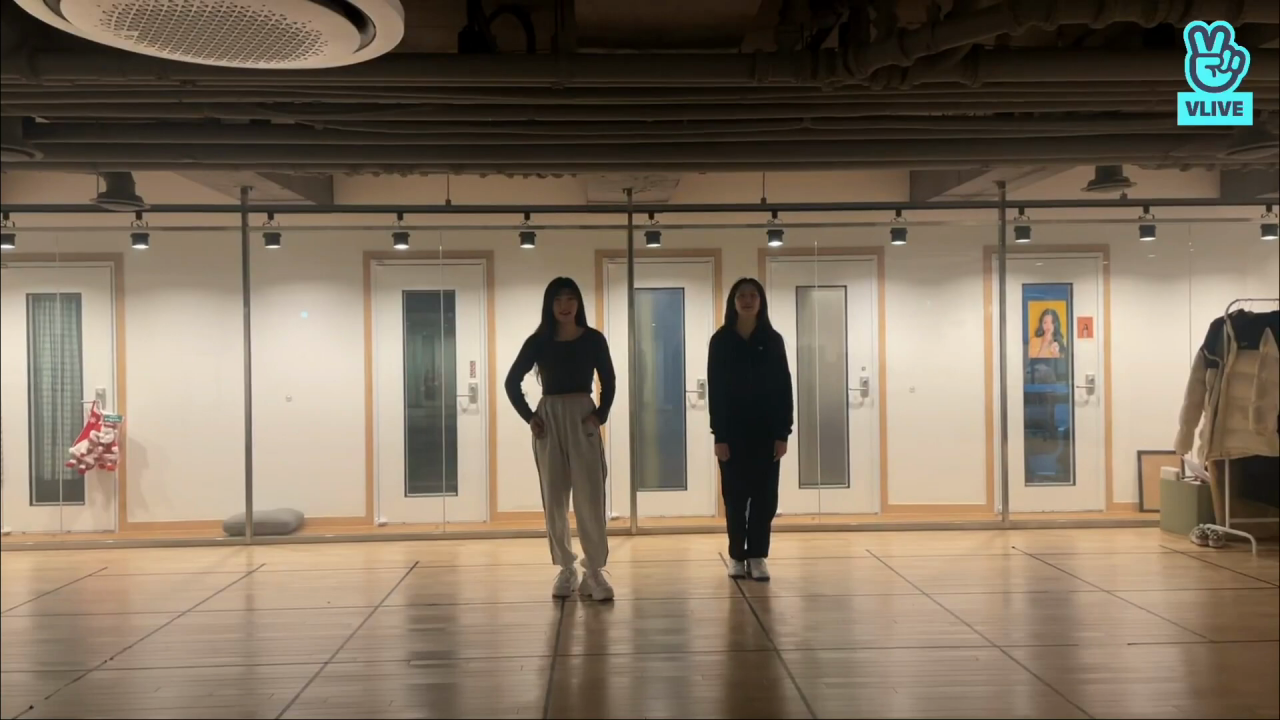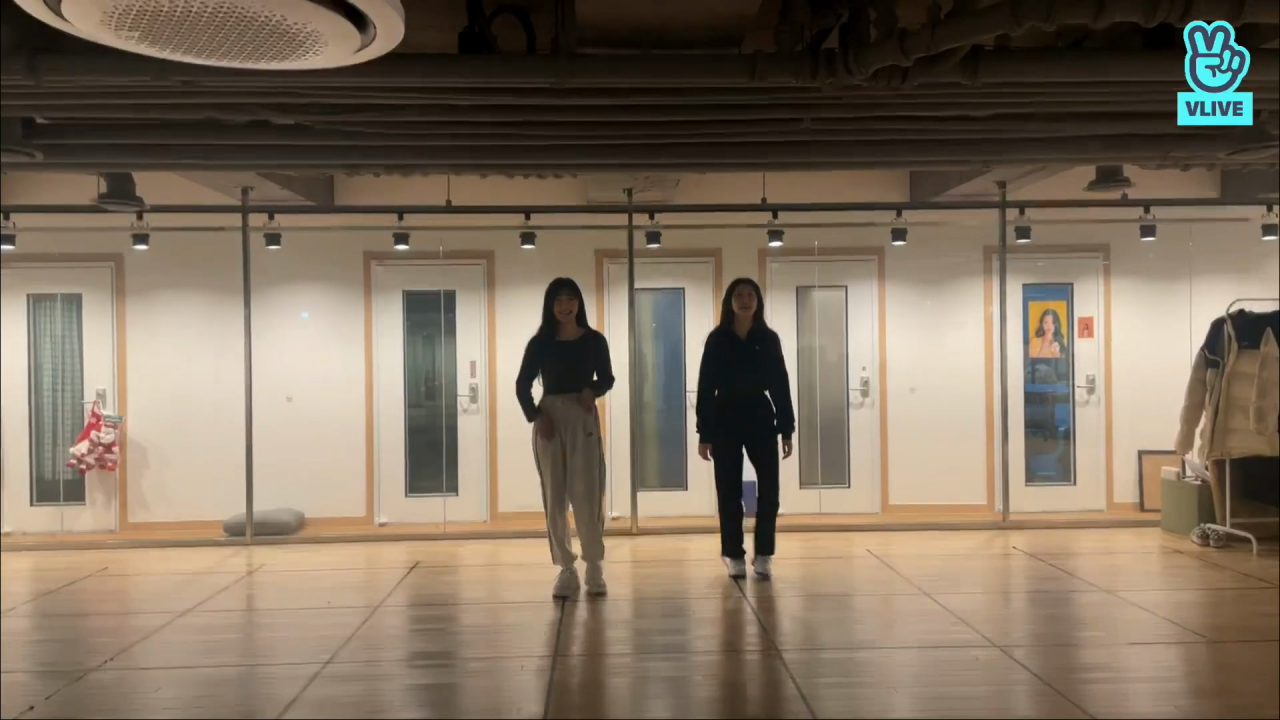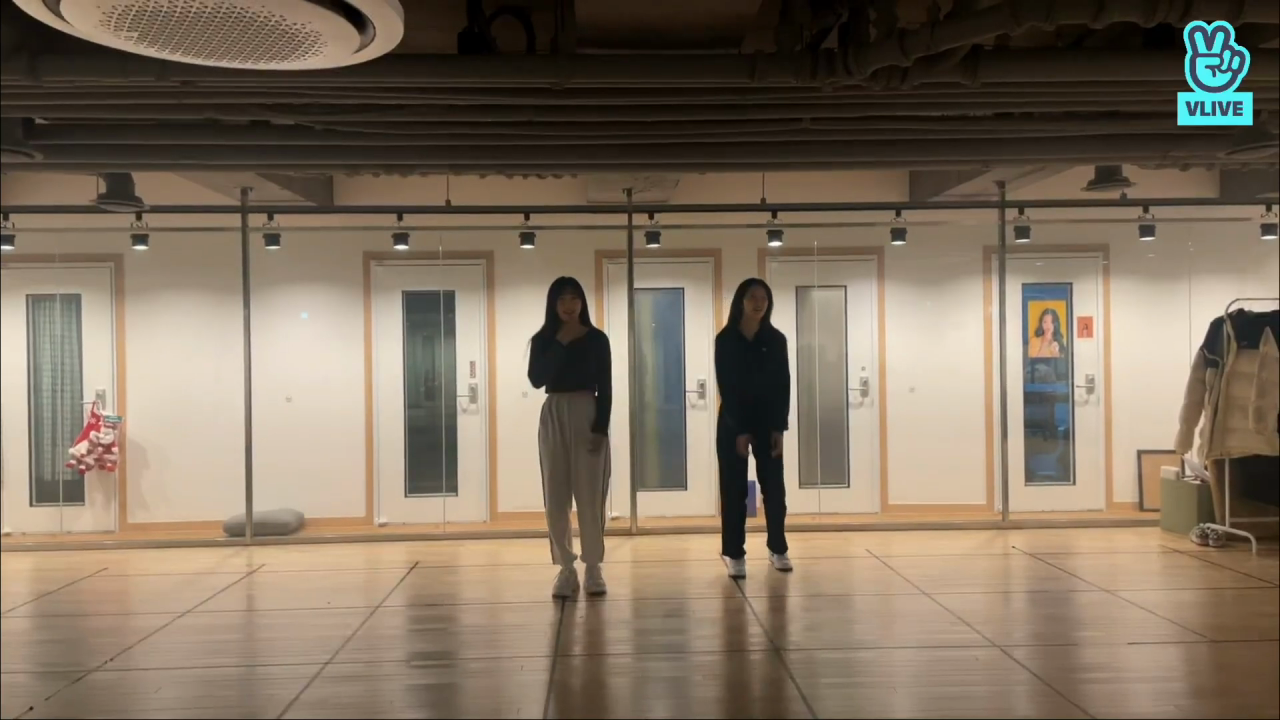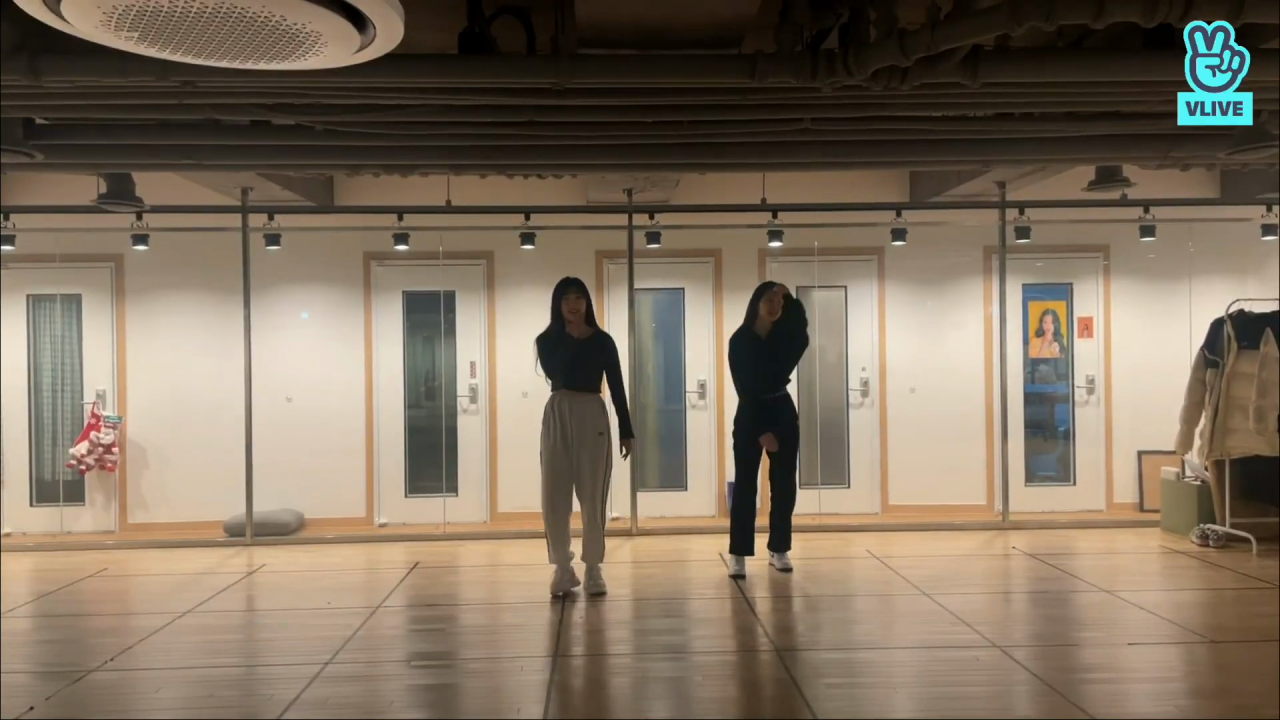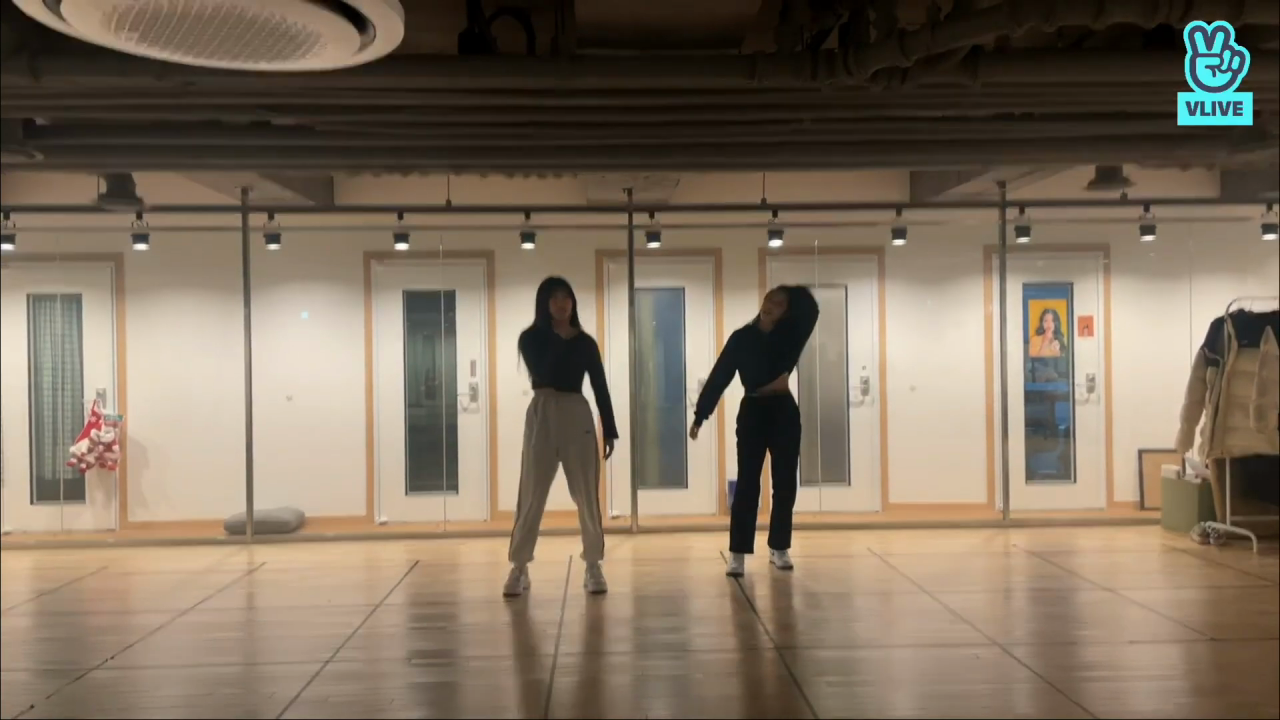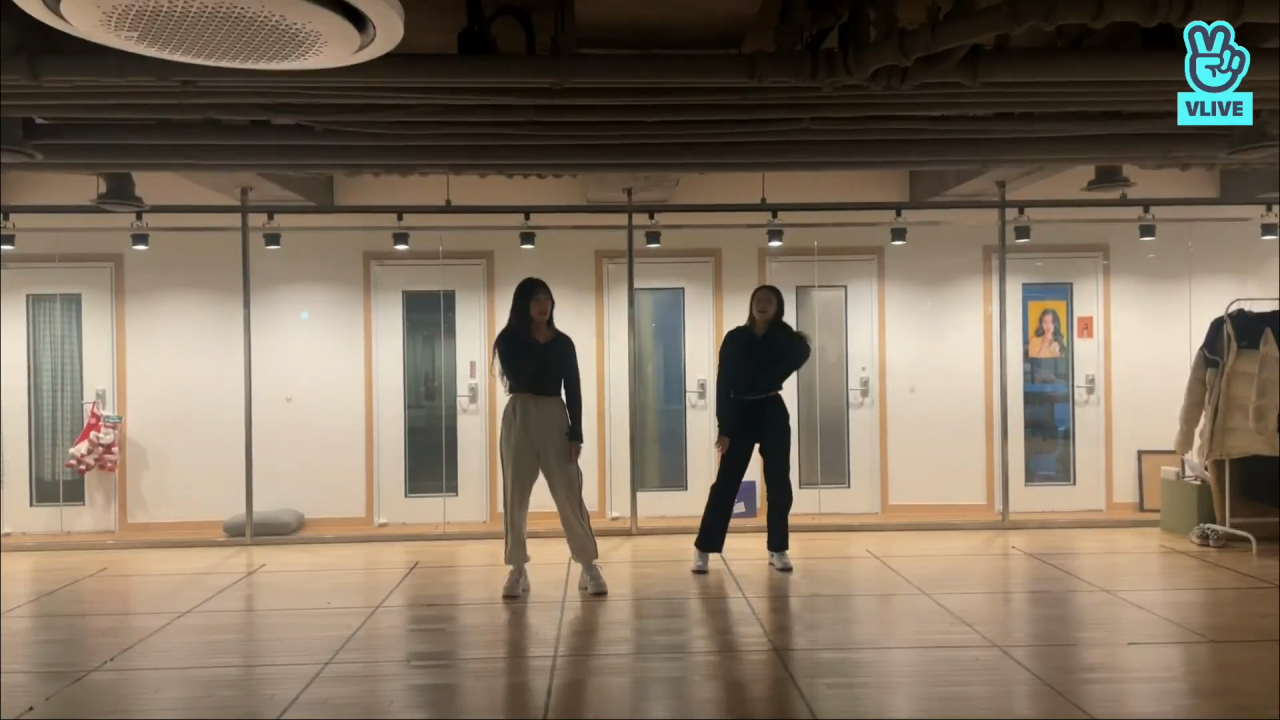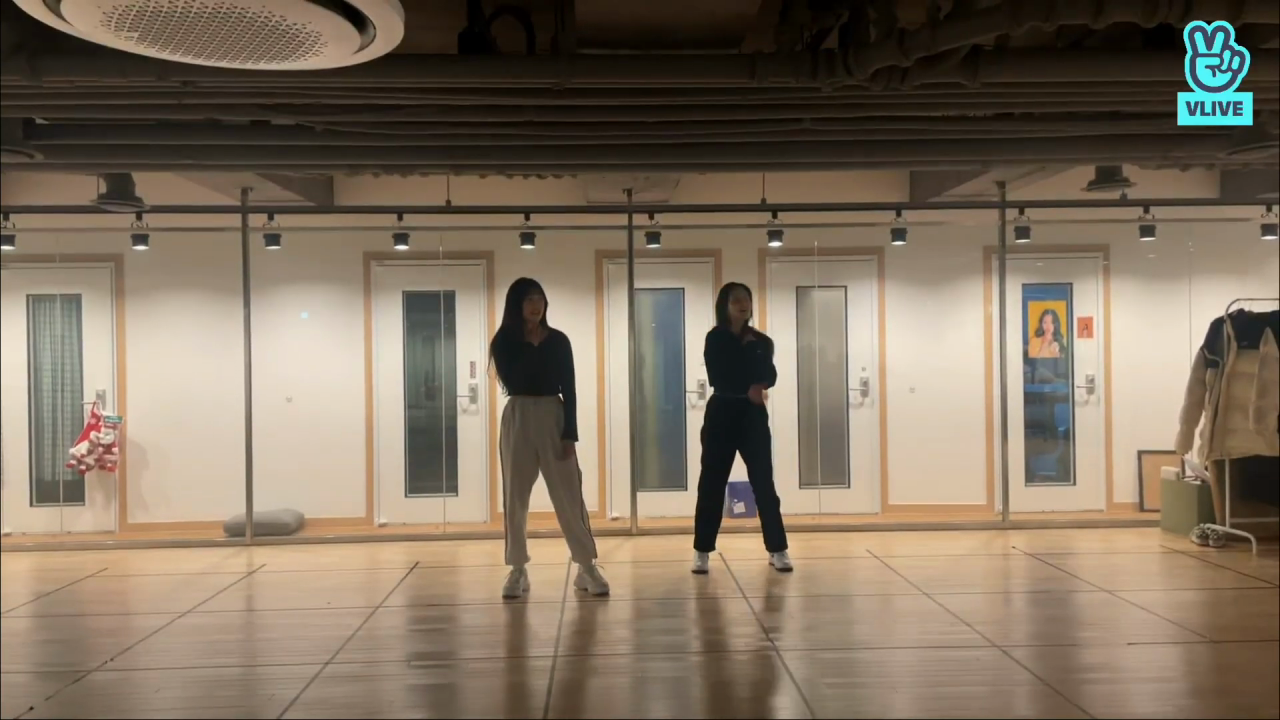
dt=0.4s
person 1, frame 1
left shoulder: (593, 339)
right shoulder: (538, 342)
left elbow: (609, 381)
right elbow: (512, 382)
left wrist: (601, 414)
right wrist: (529, 416)
left hip: (582, 417)
right hip: (549, 417)
left knee: (589, 495)
right knee: (554, 498)
left ankle: (593, 571)
right ankle: (566, 569)
person 1, frame 2
left shoulder: (594, 340)
right shoulder: (539, 343)
left elbow: (607, 378)
right elbow: (522, 385)
left wrist: (593, 390)
right wrist: (535, 414)
left hip: (583, 418)
right hip: (548, 420)
left knee: (586, 494)
right knee: (555, 498)
left ankle: (594, 566)
right ankle: (566, 569)
person 1, frame 3
left shoulder: (596, 339)
right shoulder: (543, 340)
left elbow: (604, 386)
right elbow: (536, 380)
left wrist: (601, 426)
right wrist: (560, 345)
left hip: (587, 415)
right hip: (554, 415)
left knee: (591, 494)
right knee: (556, 496)
left ankle: (593, 567)
right ankle: (565, 568)
person 1, frame 4
left shoulder: (602, 340)
right shoulder: (548, 340)
left elbow: (616, 386)
right elbow: (554, 372)
left wrist: (626, 432)
right wrist: (570, 337)
left hip: (593, 415)
right hip: (557, 414)
left knee: (593, 495)
right knee: (554, 495)
left ankle: (593, 568)
right ankle: (565, 567)
person 1, frame 5
left shoulder: (585, 341)
right shoulder: (532, 338)
left elbow: (600, 386)
right elbow: (540, 371)
left wrist: (609, 432)
right wrist: (559, 339)
left hip: (577, 414)
right hip: (541, 414)
left knee: (586, 494)
right knee: (531, 494)
left ankle: (593, 566)
right ankle: (519, 568)
person 1, frame 6
left shoulder: (562, 342)
right shoulder: (509, 339)
left elbow: (573, 390)
right elbow: (517, 377)
left wrist: (576, 434)
right wrist: (537, 345)
left hip: (555, 417)
right hip: (519, 417)
left knee: (570, 495)
right knee: (515, 496)
left ankle: (589, 567)
right ankle: (518, 570)
person 1, frame 7
left shoulder: (558, 340)
right shoulder: (504, 342)
left elbow: (568, 389)
right elbow: (511, 382)
left wrist: (570, 433)
right wrist: (530, 347)
left hip: (553, 417)
right hip: (518, 418)
left knee: (568, 494)
right knee: (515, 496)
left ankle: (587, 567)
right ankle: (518, 570)
person 2, frame 1
left shoulder: (772, 340)
right shoulder: (721, 340)
left elbow: (783, 386)
right elbow: (715, 390)
left wrist: (783, 431)
right wrist: (719, 435)
left hip: (765, 419)
right hip: (733, 421)
left knee: (765, 491)
right knee: (735, 491)
left ankle: (756, 556)
right ankle: (736, 555)
person 2, frame 2
left shoulder: (768, 339)
right shoulder: (718, 339)
left elbow: (780, 384)
right elbow: (706, 387)
left wrist: (786, 429)
right wrist: (704, 433)
left hip: (760, 415)
right hip: (726, 417)
left knee: (769, 487)
right knee: (729, 489)
left ankle: (762, 554)
right ankle: (734, 555)
person 2, frame 3
left shoulder: (775, 339)
right shoulder: (726, 339)
left elbow: (782, 384)
right elbow: (725, 386)
left wrist: (780, 426)
right wrist: (739, 429)
left hip: (767, 417)
right hip: (733, 417)
left knee: (774, 486)
right knee: (733, 488)
left ankle: (778, 549)
right ankle: (734, 555)
person 2, frame 4
left shoulder: (786, 336)
right shoulder: (740, 339)
left elbow: (802, 336)
right elbow: (744, 387)
left wrist: (790, 299)
right wrist: (760, 430)
left hip: (782, 411)
right hip: (751, 414)
left knee: (784, 484)
right knee: (745, 486)
left ankle: (779, 550)
right ankle: (738, 554)
person 2, frame 5
left shoulder: (789, 334)
right shoulder: (742, 337)
left elbow: (810, 308)
right elbow: (719, 376)
left wrist: (791, 301)
right wrist: (700, 415)
left hip: (783, 410)
right hip: (753, 410)
left knee: (785, 482)
right knee: (748, 483)
left ankle: (779, 548)
right ankle: (738, 553)
person 2, frame 6
left shoulder: (782, 339)
right shoulder: (735, 339)
left elbow: (802, 354)
right elbow: (724, 385)
left wrist: (779, 326)
right wrist: (723, 427)
left hip: (773, 413)
right hip: (740, 414)
left knee: (779, 484)
right knee: (726, 483)
left ankle: (778, 550)
right ankle: (703, 550)
person 2, frame 7
left shoulder: (761, 341)
right shoulder: (715, 339)
left elbow: (769, 378)
right elbow: (718, 379)
left wrist: (753, 352)
right wrist: (746, 389)
left hip: (753, 413)
right hip: (722, 413)
left knee: (764, 483)
right knee: (712, 483)
left ankle: (777, 550)
right ankle: (702, 552)
